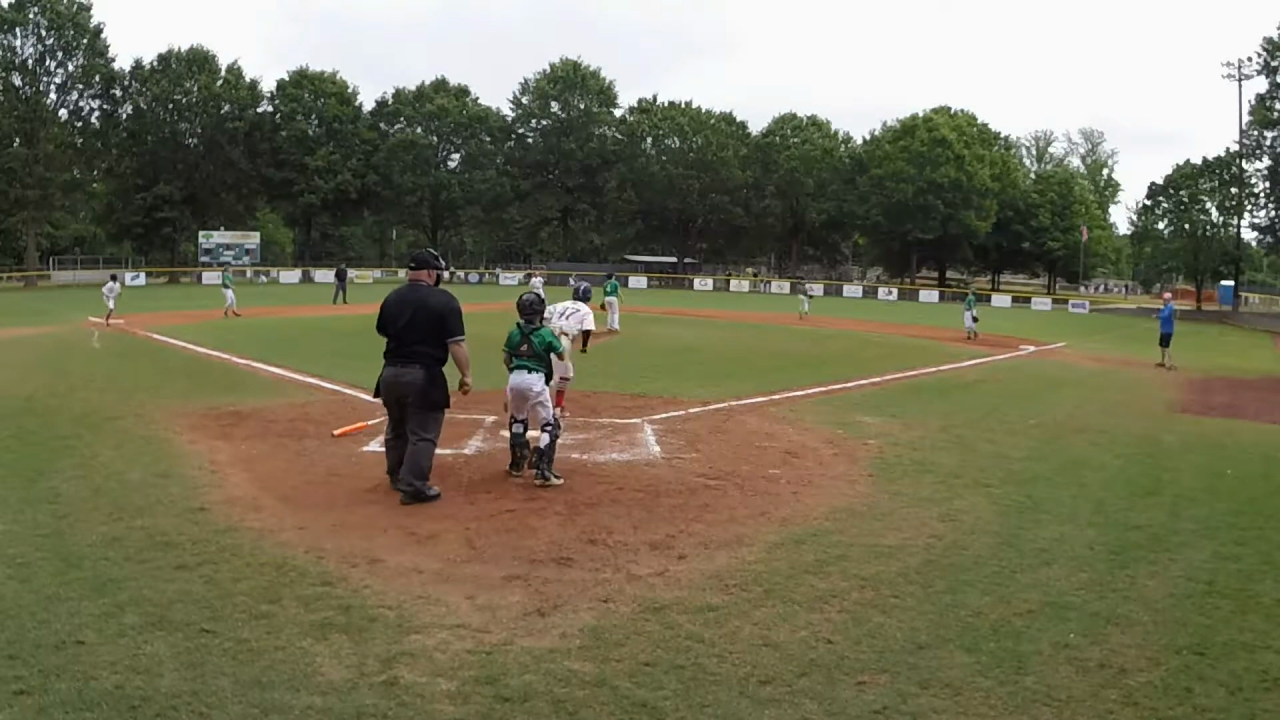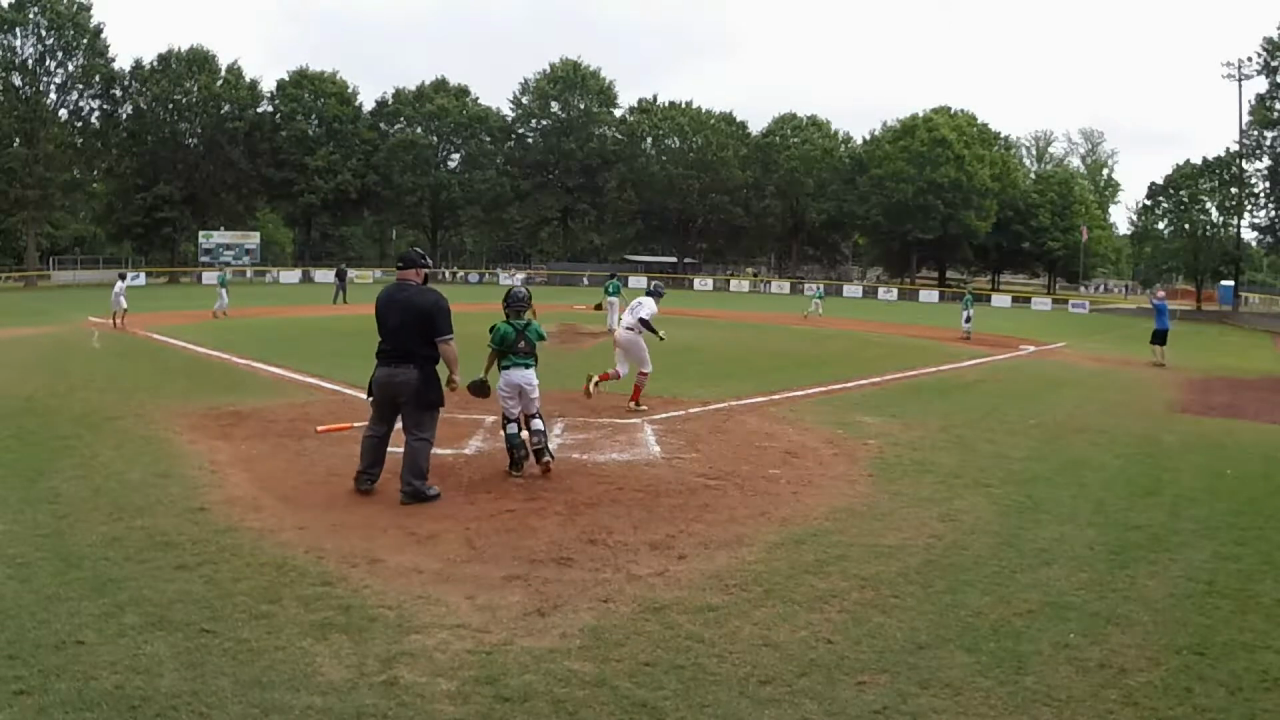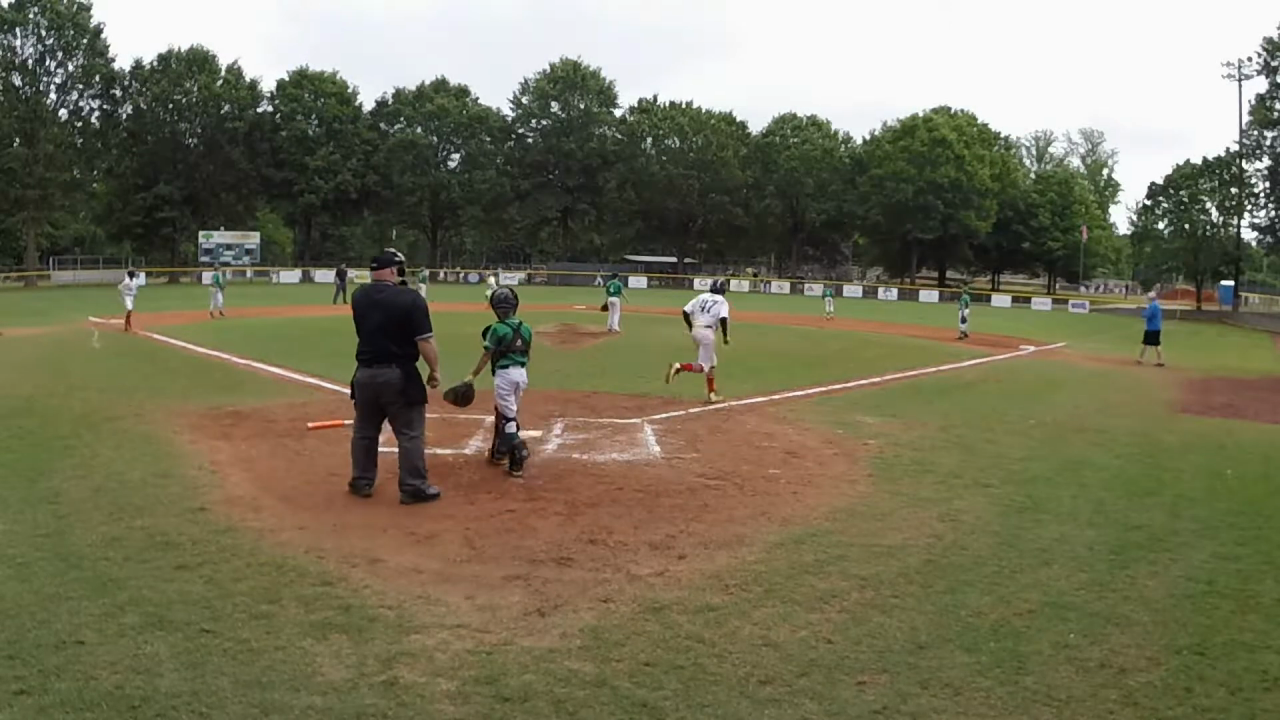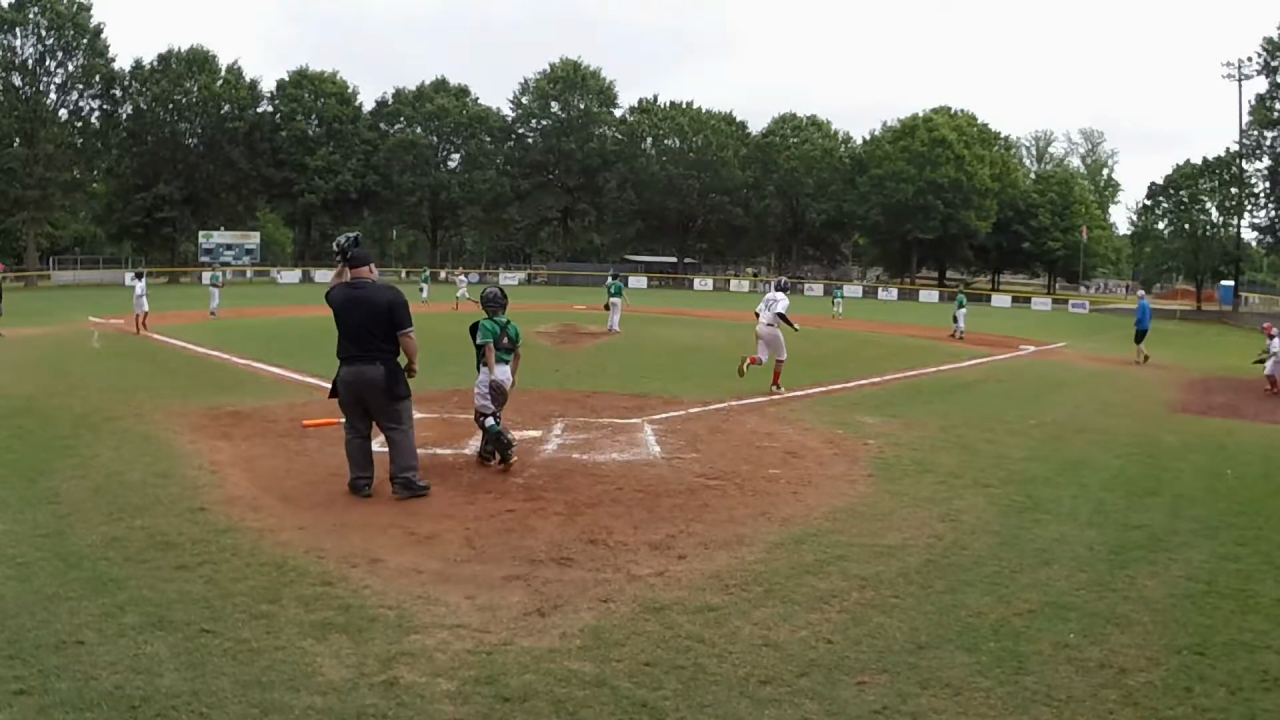
dt=0.3s
person 1, frame 1
left shoulder: (392, 297)
right shoulder: (444, 300)
left elbow: (382, 331)
right elbow: (456, 343)
right wrist: (466, 375)
left hip: (391, 373)
right hip: (424, 376)
left knee: (395, 429)
right knee: (423, 434)
left ankle: (397, 477)
right ankle: (414, 488)
person 1, frame 2
left shoulder: (384, 296)
right shoulder: (433, 299)
right elbow: (445, 342)
right wrist: (453, 372)
left hip: (384, 372)
right hip: (417, 376)
left knee: (378, 428)
right knee: (419, 434)
left ankle: (365, 478)
right ankle: (414, 488)
person 1, frame 3
left shoulder: (360, 296)
right shoulder: (409, 298)
right elbow: (425, 341)
left wrist: (381, 276)
right wrist: (434, 370)
left hip: (365, 374)
right hip: (399, 376)
left knee: (364, 432)
right knee: (411, 434)
left ankle: (362, 482)
right ankle: (414, 488)
person 1, frame 4
left shoulder: (339, 295)
right shoulder: (390, 294)
right elbow: (406, 336)
left wrist: (342, 265)
right wrist: (412, 362)
left hip: (349, 372)
right hip: (383, 372)
left knee: (356, 431)
right knee: (399, 427)
left ankle: (361, 482)
right ankle: (405, 481)
person 2, frame 1
left shoulder: (514, 332)
right shoulder: (546, 333)
left elbow: (506, 359)
right elbow: (561, 356)
right wrist: (558, 340)
left hip: (515, 379)
right hip: (536, 381)
left knee: (517, 420)
right knee: (549, 425)
left ankle: (517, 465)
right ankle: (543, 473)
person 2, frame 2
left shoulder: (502, 328)
right shoulder: (533, 326)
left elbow: (493, 354)
right elbow: (544, 337)
left wrist: (485, 373)
right wrist: (537, 318)
left hip: (508, 376)
right hip: (529, 375)
left knee: (510, 419)
right knee: (533, 415)
left ankle: (517, 464)
right ankle: (543, 454)
person 2, frame 3
left shoulder: (497, 329)
right shoulder: (524, 328)
left elbow: (487, 355)
left wrist: (472, 375)
left hip: (503, 375)
right hip: (521, 373)
left knee: (507, 417)
right knee: (507, 414)
left ankle: (517, 463)
right ankle: (499, 454)
person 2, frame 4
left shoulder: (485, 325)
right shoulder: (512, 327)
left elbow: (489, 350)
right elbow: (517, 354)
left wrist: (491, 375)
right wrist: (513, 375)
left hip: (490, 372)
right hip: (506, 372)
left knee: (483, 414)
right knee: (493, 412)
left ankle: (507, 451)
right ankle: (488, 453)
